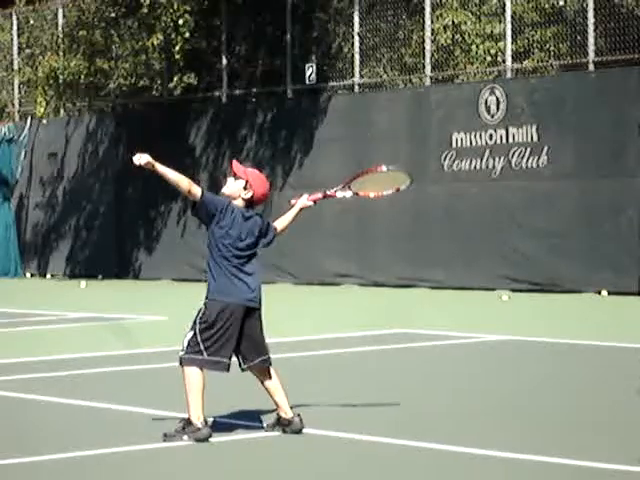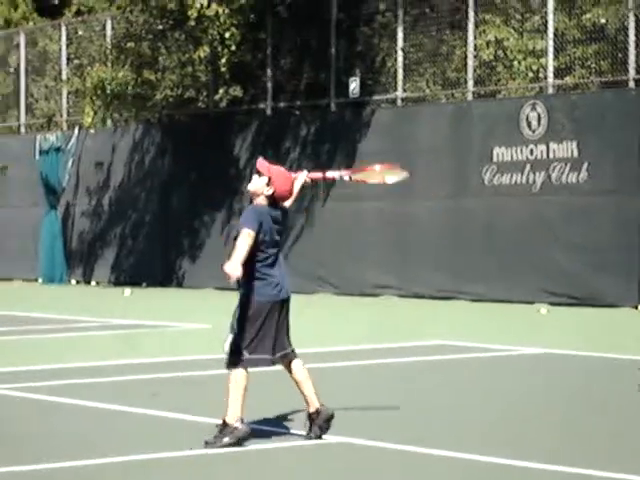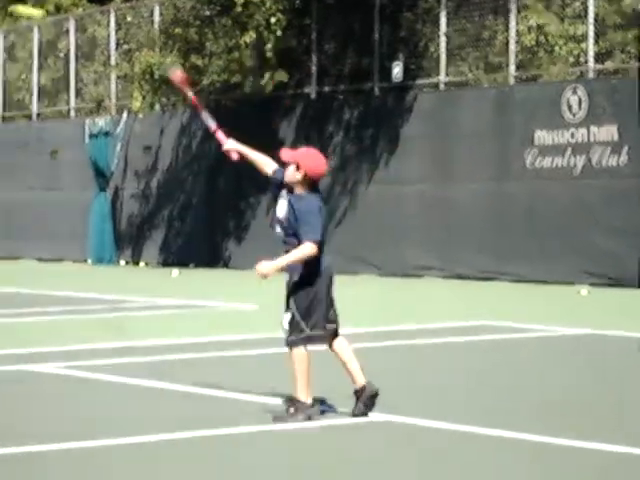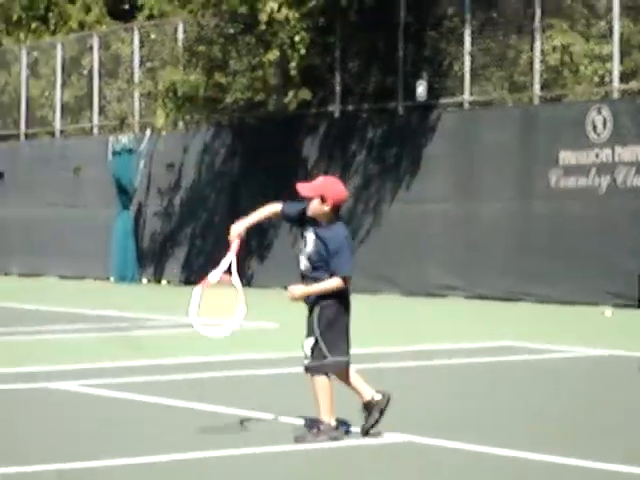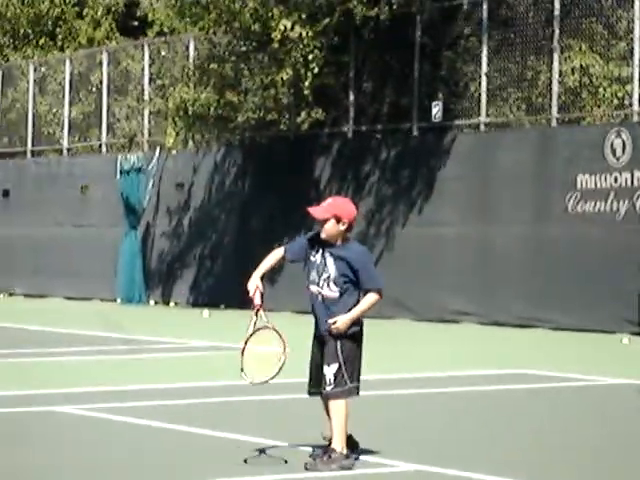
dt=0.2s
person 1, frame 1
left shoulder: (221, 209)
right shoulder: (256, 222)
left elbow: (190, 188)
right elbow: (274, 230)
left wrist: (154, 165)
right wrist: (297, 209)
left hip: (222, 301)
right hip: (250, 301)
left knee: (191, 357)
right knee: (258, 361)
left ankle: (196, 423)
right ankle: (287, 416)
person 1, frame 2
left shoulder: (254, 213)
right shoulder: (277, 212)
left elbow: (247, 234)
right elbow: (286, 202)
left wrist: (235, 261)
right wrist: (297, 183)
left hip: (257, 297)
right hip: (278, 294)
left knee: (237, 358)
right knee: (287, 355)
left ankle: (233, 424)
right ankle: (317, 410)
person 1, frame 3
left shoulder: (309, 206)
right shoulder: (290, 188)
left elbow: (311, 247)
right elbow: (269, 166)
left wrist: (275, 264)
right wrist: (240, 148)
left hip: (306, 277)
right hip: (314, 275)
left knee: (297, 338)
right knee: (329, 333)
left ankle: (304, 403)
right ankle: (362, 386)
person 1, frame 4
left shoulder: (338, 236)
right shoulder: (306, 215)
left elbow: (341, 279)
right elbow: (277, 208)
left wrist: (306, 290)
right wrist: (245, 222)
left hip: (328, 303)
right hip: (320, 303)
left knee: (317, 363)
right knee: (335, 360)
left ankle: (327, 424)
right ankle: (372, 398)
person 1, frame 5
left shoulder: (358, 254)
right shoulder: (314, 241)
left elbow: (375, 292)
right elbow: (282, 252)
left wrist: (349, 317)
right wrist: (257, 275)
left hip: (343, 332)
right hip: (322, 331)
left knee: (336, 389)
right knee: (325, 389)
left ankle: (340, 452)
right ankle: (342, 441)
